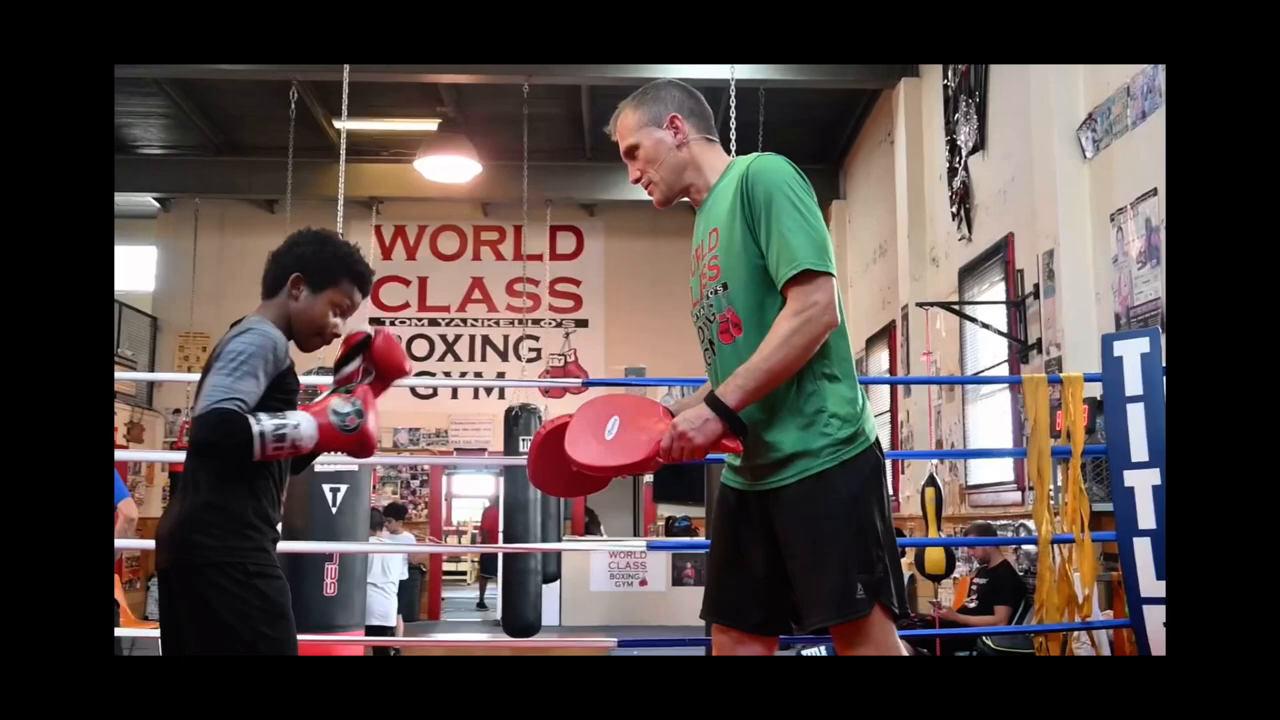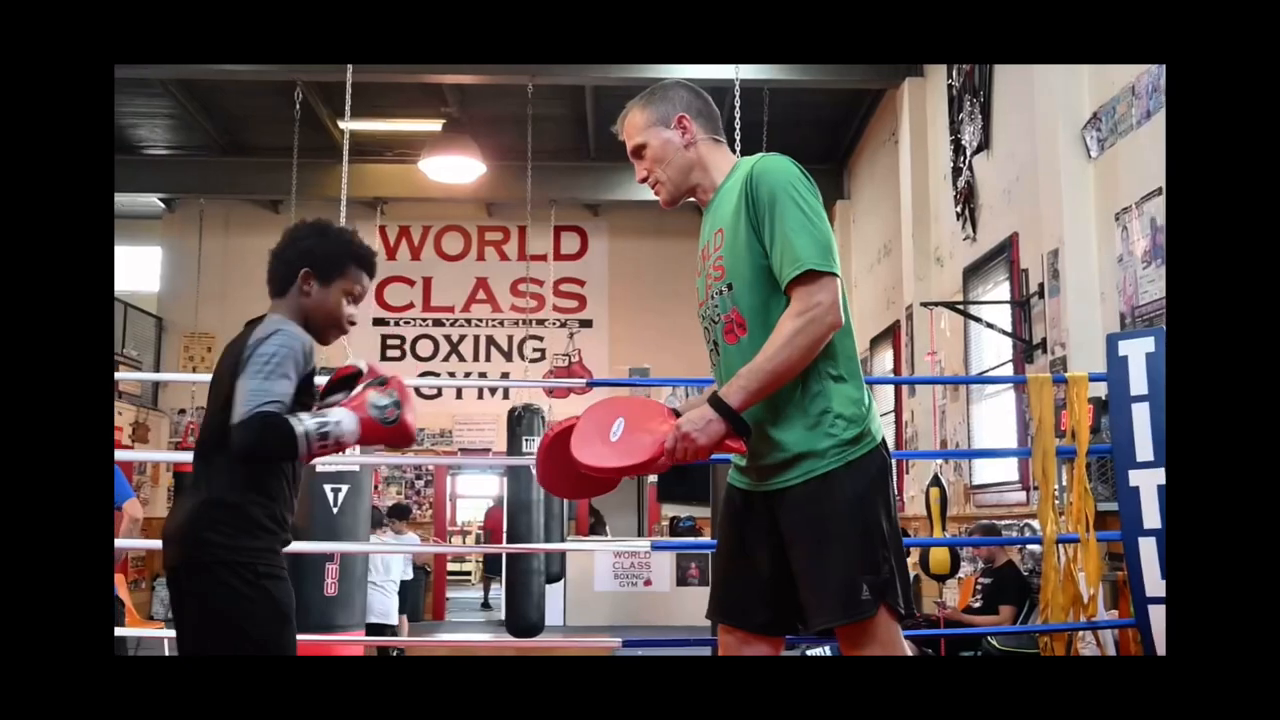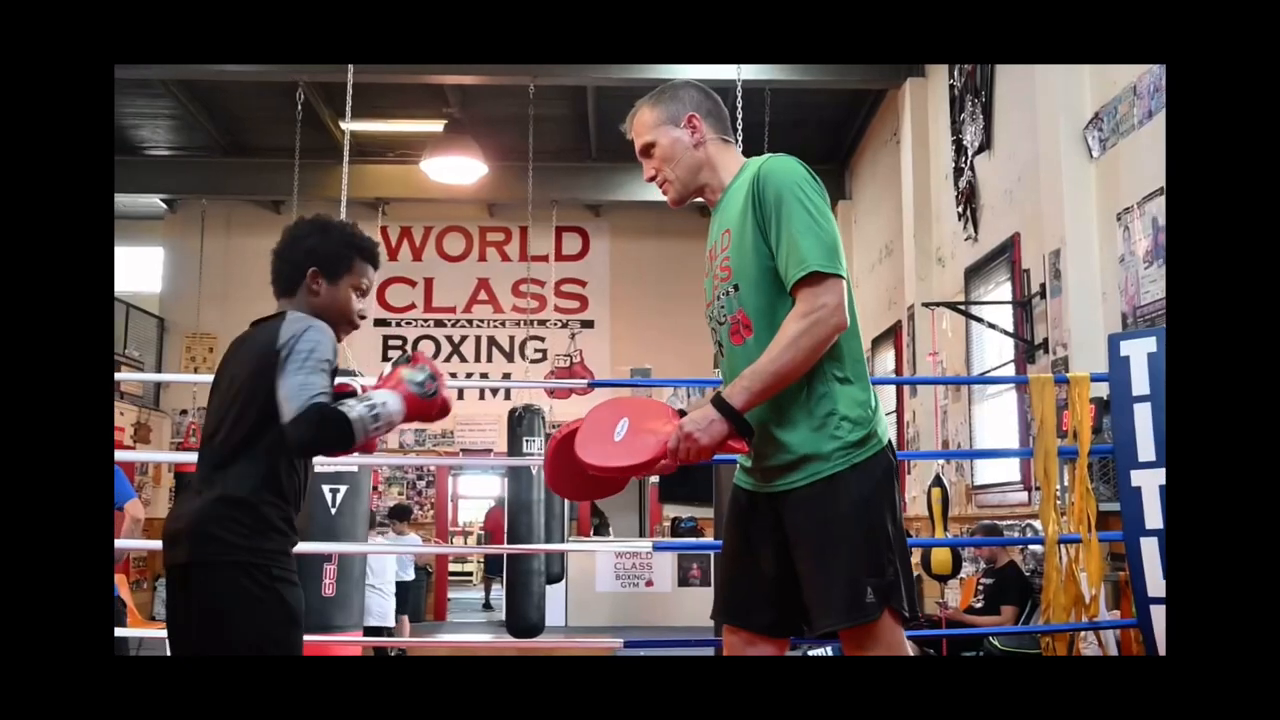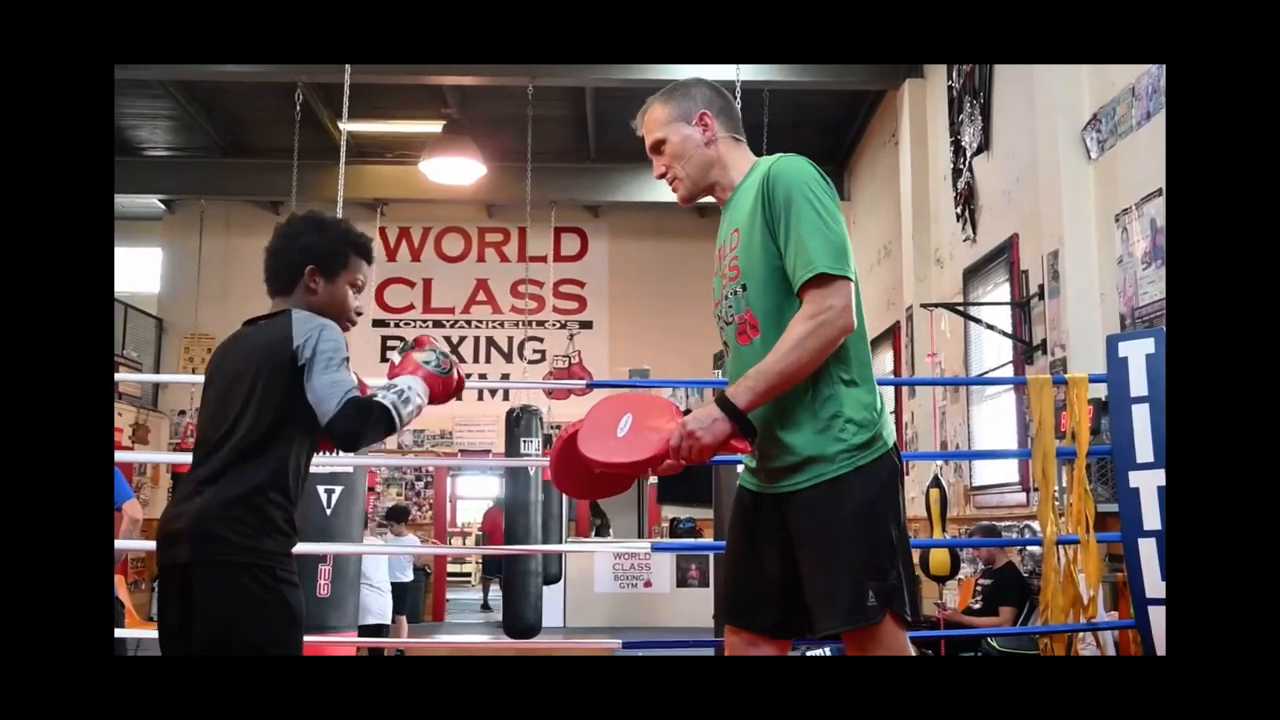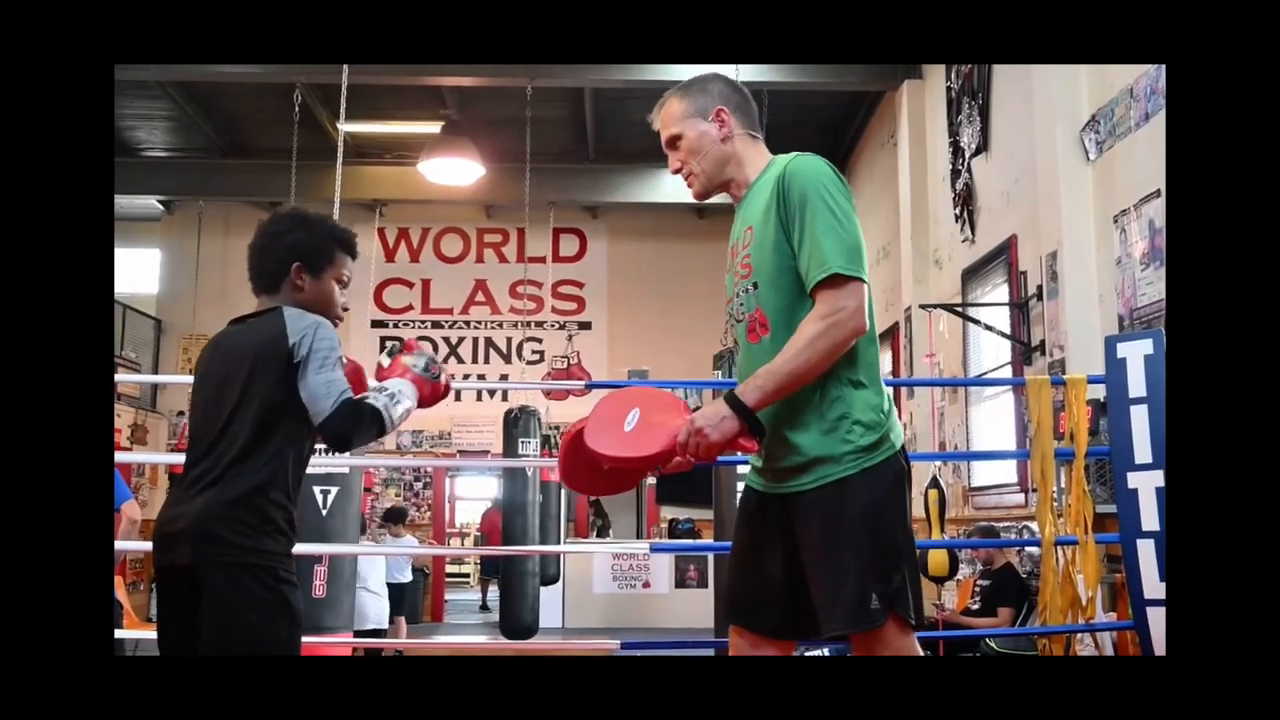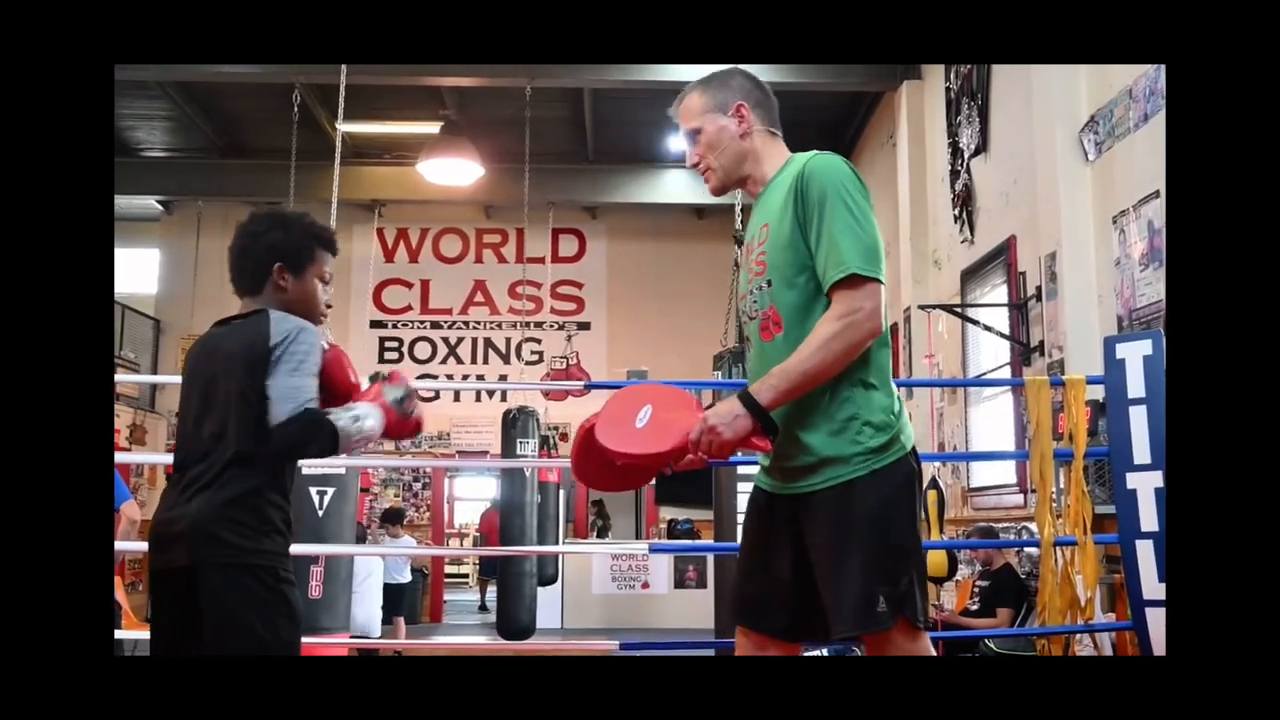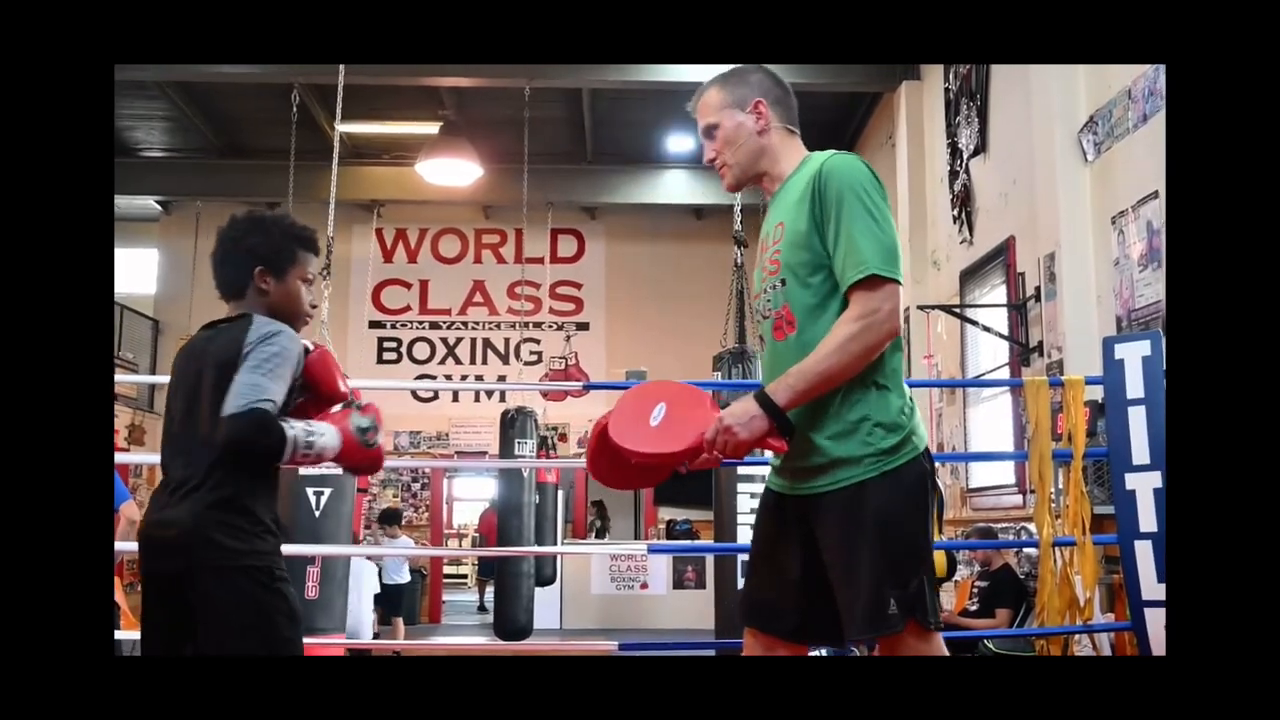
dt=0.1s
person 1, frame 1
left shoulder: (763, 176)
right shoulder: (708, 225)
left elbow: (817, 309)
left wrist: (719, 409)
right wrist: (670, 423)
left hip: (823, 457)
right hip: (750, 471)
left knee: (864, 636)
right knee: (736, 639)
person 1, frame 2
left shoulder: (767, 176)
right shoulder: (715, 224)
left elbow: (821, 309)
left wrist: (721, 410)
right wrist: (676, 424)
left hip: (829, 458)
right hip: (756, 472)
left knee: (869, 635)
right knee: (742, 639)
person 1, frame 3
left shoulder: (775, 178)
right shoulder: (724, 223)
left elbow: (826, 311)
left wrist: (725, 409)
right wrist: (687, 426)
left hip: (834, 461)
right hip: (763, 473)
left knee: (874, 636)
right knee: (746, 638)
person 1, frame 4
left shoulder: (785, 178)
right shoulder: (733, 221)
left elbow: (832, 314)
left wrist: (728, 408)
right wrist: (693, 425)
left hip: (839, 462)
right hip: (767, 474)
left knee: (876, 637)
right knee: (749, 640)
person 1, frame 5
left shoulder: (801, 176)
right shoulder: (746, 220)
left elbow: (845, 314)
left wrist: (737, 407)
right wrist: (703, 423)
left hip: (845, 464)
right hip: (775, 475)
left knee: (883, 639)
right knee: (753, 640)
person 1, frame 6
left shoulder: (818, 175)
right shoulder: (761, 218)
left elbow: (861, 315)
left wrist: (751, 404)
right wrist: (721, 421)
left hip: (857, 465)
right hip: (785, 475)
left knee: (893, 640)
right knee: (759, 640)
person 1, frame 7
left shoulder: (835, 174)
right shoulder: (778, 216)
left elbow: (878, 315)
left wrist: (767, 405)
right wrist: (731, 421)
left hip: (867, 467)
right hip: (797, 475)
left knee: (905, 642)
right knee: (767, 642)
person 2, frame 1
left shoulder: (247, 341)
right shoulder: (261, 339)
left elbow: (283, 457)
right elbow: (215, 429)
left wrist: (353, 391)
right wrist: (318, 424)
left hip: (198, 539)
right hip: (225, 544)
person 2, frame 2
left shoulder: (255, 339)
right shoulder: (284, 338)
right elbow: (256, 432)
left wrist: (342, 403)
right wrist: (357, 420)
left hip: (208, 537)
right hip: (235, 541)
person 2, frame 3
left shoulder: (246, 344)
right shoulder: (307, 332)
right elbow: (312, 432)
right wrist: (399, 396)
left hip: (195, 533)
right hip: (242, 540)
person 2, frame 4
left shoulder: (234, 345)
right shoulder: (315, 331)
right elbow: (349, 427)
right wrist: (418, 379)
left hip: (189, 531)
right hip: (244, 540)
person 2, frame 5
left shoulder: (219, 344)
right shoulder: (309, 329)
right elbow: (339, 425)
right wrist: (407, 383)
left hip: (181, 533)
right hip: (242, 540)
person 2, frame 6
left shoulder: (206, 346)
right shoulder: (292, 332)
right elbow: (299, 432)
right wrist: (379, 410)
left hip: (175, 535)
right hip: (239, 540)
person 2, frame 7
left shoulder: (194, 349)
right shoulder: (274, 337)
right elbow: (246, 432)
left wrist: (296, 405)
right wrist: (334, 436)
left hip: (167, 537)
right hip: (233, 542)
